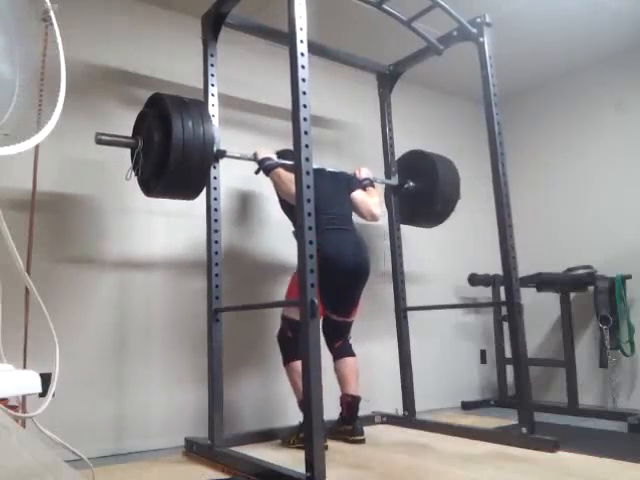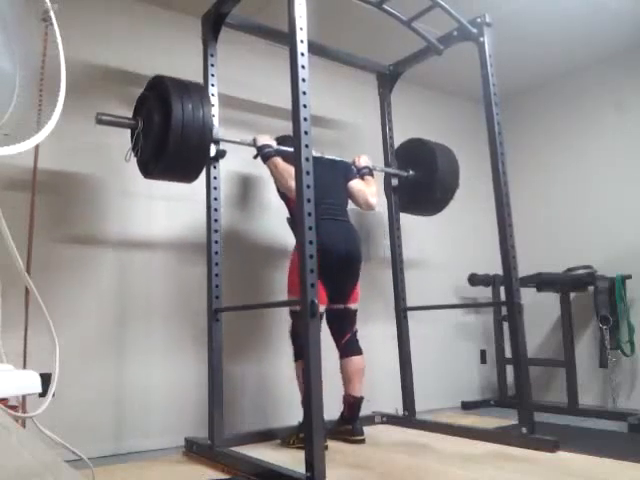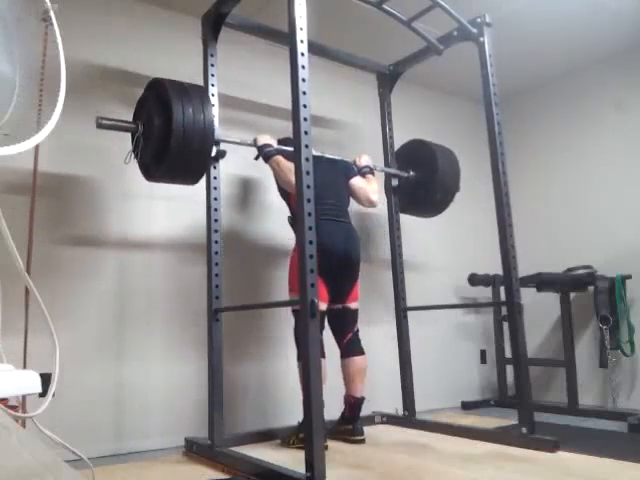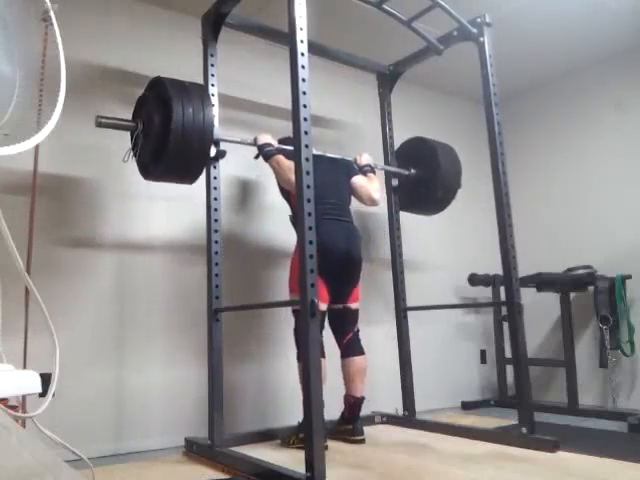
dt=0.3s
person 1, frame 1
left shoulder: (287, 176)
right shoulder: (341, 178)
left elbow: (294, 192)
right elbow: (374, 212)
left wrist: (267, 163)
right wrist: (366, 181)
left hip: (324, 254)
right hip: (358, 254)
left knee: (291, 338)
right knee: (339, 338)
right ankle: (350, 421)
person 1, frame 2
left shoulder: (286, 163)
right shoulder: (340, 166)
left elbow: (292, 185)
right elbow: (370, 201)
left wrist: (266, 150)
right wrist: (366, 170)
left hip: (318, 244)
right hip: (350, 243)
left knee: (304, 335)
right knee: (346, 333)
right ankle: (351, 421)
person 1, frame 3
left shoulder: (287, 160)
right shoulder: (341, 165)
left elbow: (294, 182)
right elbow: (371, 198)
left wrist: (268, 149)
right wrist: (366, 169)
left hip: (318, 242)
right hip: (349, 242)
right knee: (348, 333)
right ankle: (352, 422)
person 1, frame 4
left shoulder: (287, 158)
right shoulder: (342, 164)
left elbow: (295, 181)
right elbow: (373, 196)
left wrist: (268, 149)
right wrist: (367, 167)
left hip: (319, 242)
right hip: (351, 242)
right knee: (348, 333)
right ankle: (352, 421)
